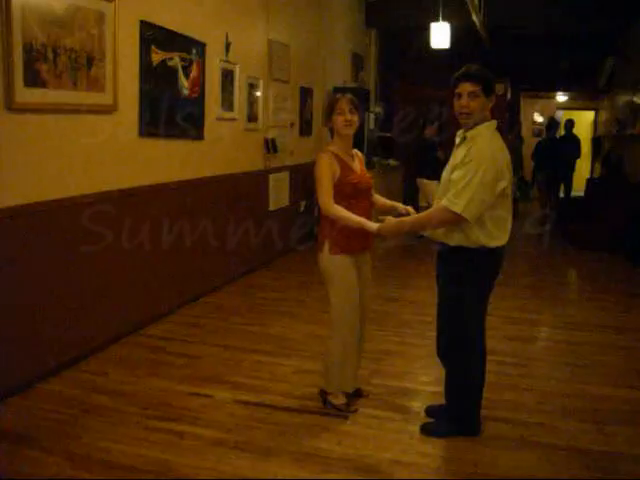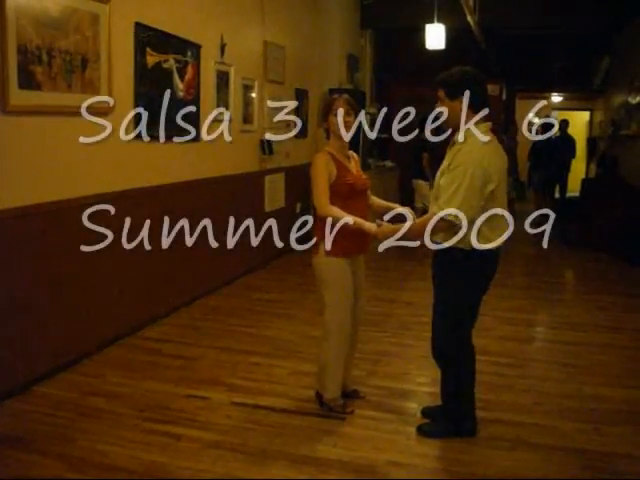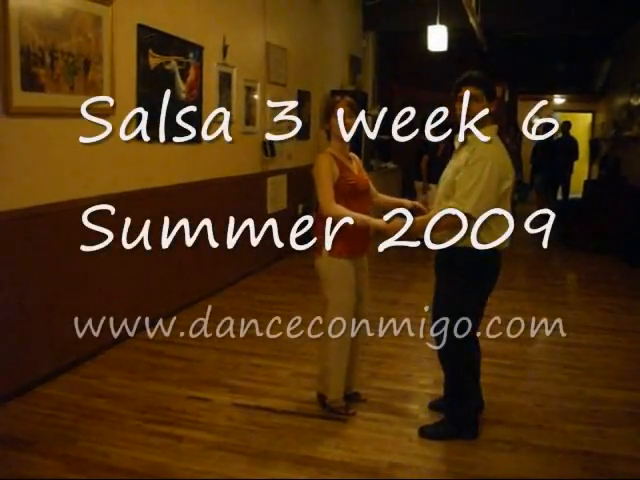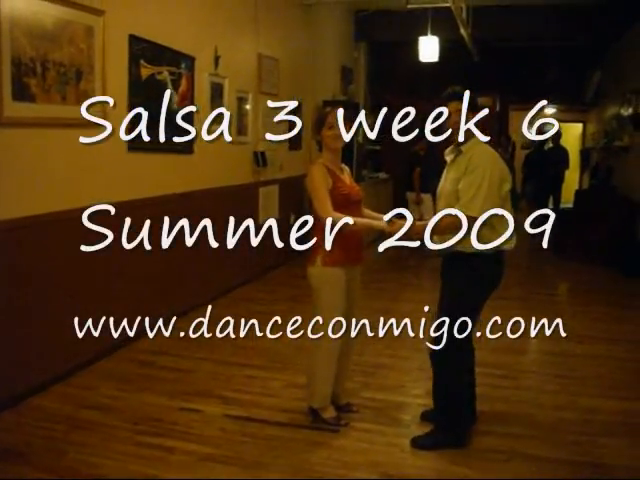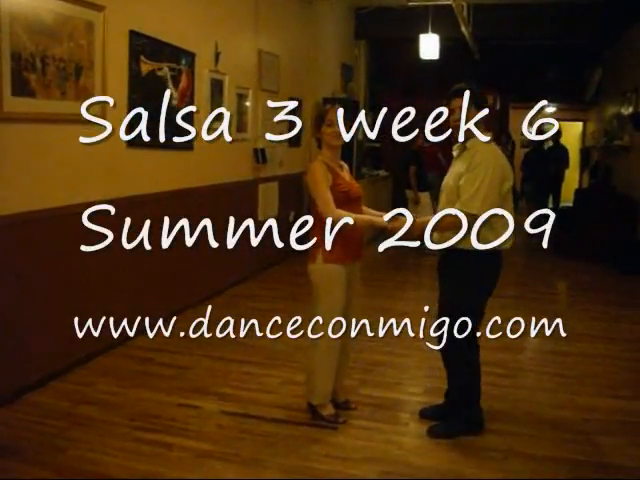
dt=0.5s
person 1, frame 1
left shoulder: (486, 150)
right shoulder: (469, 141)
left elbow: (454, 213)
left wrist: (401, 226)
right wrist: (414, 217)
left hip: (471, 257)
right hip: (459, 253)
left knee: (460, 338)
right knee: (454, 336)
left ankle: (463, 418)
right ankle: (458, 404)
person 1, frame 2
left shoulder: (472, 154)
right shoulder: (479, 142)
left elbow: (447, 220)
left wrist: (397, 232)
right wrist: (418, 219)
left hip: (465, 259)
right hip: (465, 254)
left knee: (450, 339)
right knee: (448, 336)
left ankle: (459, 419)
right ankle: (454, 405)
person 1, frame 3
left shoulder: (488, 153)
right shoulder: (467, 145)
left elbow: (461, 216)
left wrist: (411, 227)
right wrist: (428, 212)
left hip: (470, 258)
right hip: (458, 254)
left knee: (454, 337)
right knee: (451, 332)
left ankle: (462, 420)
right ankle: (464, 398)
person 1, frame 4
left shoulder: (483, 160)
right shoulder: (455, 157)
left elbow: (466, 219)
left wrist: (417, 230)
right wrist: (425, 228)
left hip: (478, 261)
right hip: (460, 258)
left knee: (442, 339)
right knee: (455, 337)
left ankle: (453, 427)
right ankle: (460, 409)
person 1, frame 5
left shoulder: (487, 158)
right shoulder: (463, 152)
left elbow: (465, 217)
left wrist: (418, 225)
right wrist: (423, 224)
left hip: (475, 259)
right hip: (458, 255)
left knee: (458, 338)
right knee: (452, 335)
left ankle: (468, 416)
right ankle: (456, 403)
person 2, frame 1
left shoulder: (358, 156)
right shoulder: (327, 159)
left elbow: (370, 197)
right elbow: (328, 206)
left wrist: (396, 207)
right wrist: (369, 224)
left hip: (360, 248)
right hip: (336, 248)
left knee: (358, 317)
right knee: (345, 318)
left ankle: (347, 381)
right ankle: (332, 388)
person 2, frame 2
left shoulder: (354, 157)
right shoulder: (323, 159)
left elbow: (366, 199)
right elbow: (323, 207)
left wrist: (395, 208)
right wrist: (366, 225)
left hip: (354, 250)
right hip: (331, 250)
left knee: (352, 319)
right knee: (338, 321)
left ankle: (342, 382)
right ankle: (327, 391)
person 2, frame 3
left shoulder: (355, 159)
right shoulder: (325, 161)
left elbow: (372, 197)
right elbow: (329, 208)
left wrist: (404, 203)
right wrist: (376, 223)
left hip: (357, 251)
right hip: (334, 251)
left knee: (356, 319)
right knee: (339, 321)
left ankle: (346, 384)
right ankle: (330, 393)
person 2, frame 4
left shoulder: (346, 170)
right shoulder: (318, 171)
right elbow: (328, 216)
left wrist: (389, 219)
right wrist: (378, 226)
left hip: (350, 260)
right hip: (328, 261)
left knee: (344, 330)
right knee: (328, 331)
left ankle: (336, 394)
right ankle: (319, 402)
person 2, frame 5
left shoulder: (344, 167)
right shoulder: (318, 168)
right elbow: (331, 213)
left wrist: (387, 216)
right wrist: (378, 222)
left hip: (349, 256)
right hip: (328, 257)
right knee: (327, 328)
left ankle: (335, 391)
right ankle: (318, 399)
